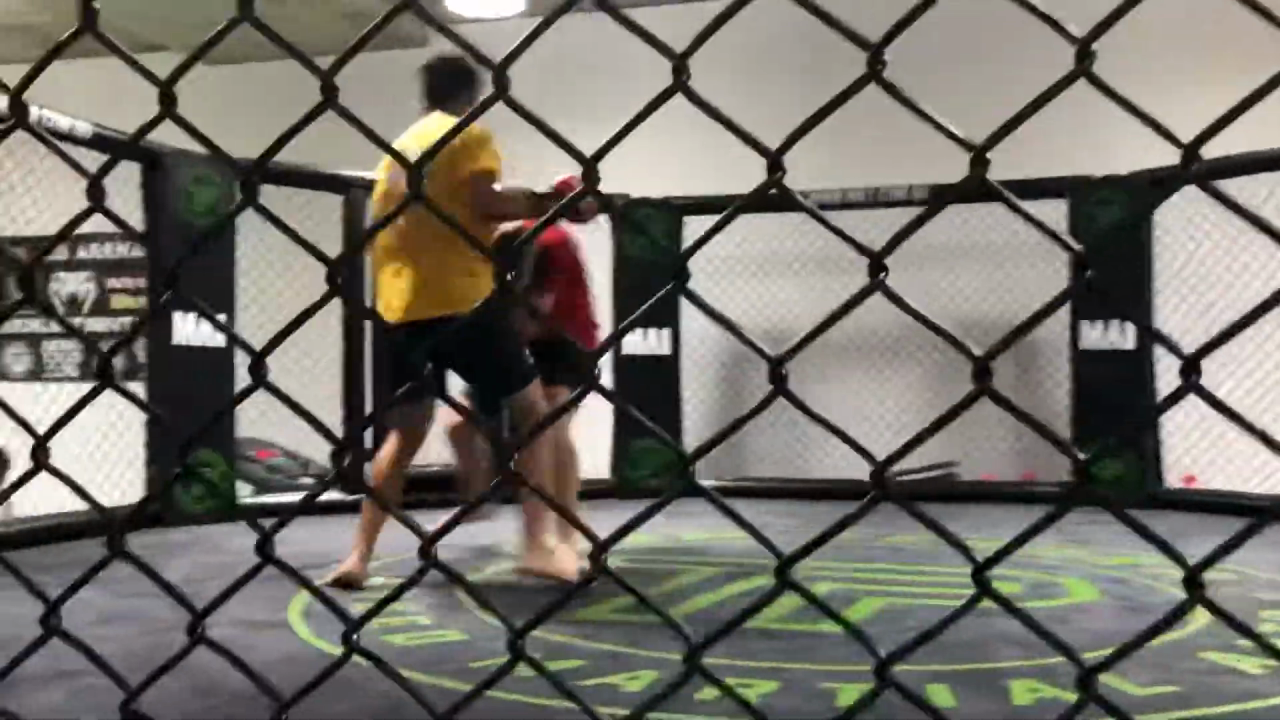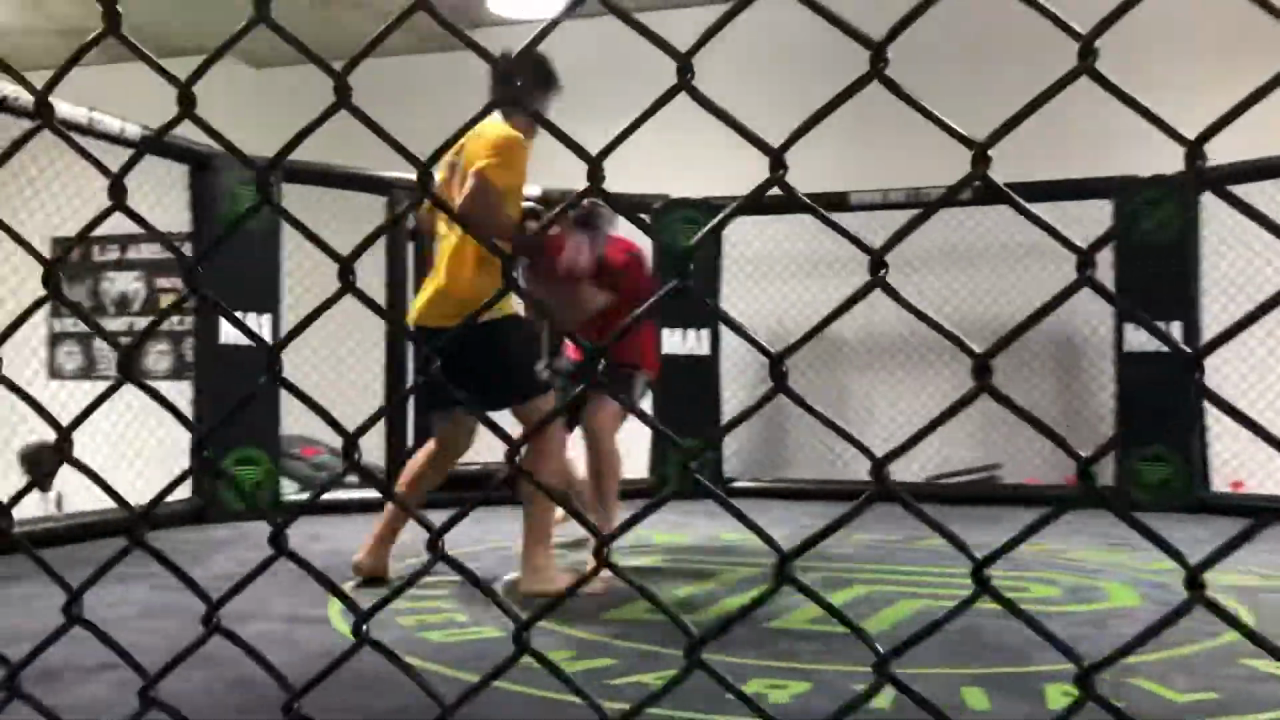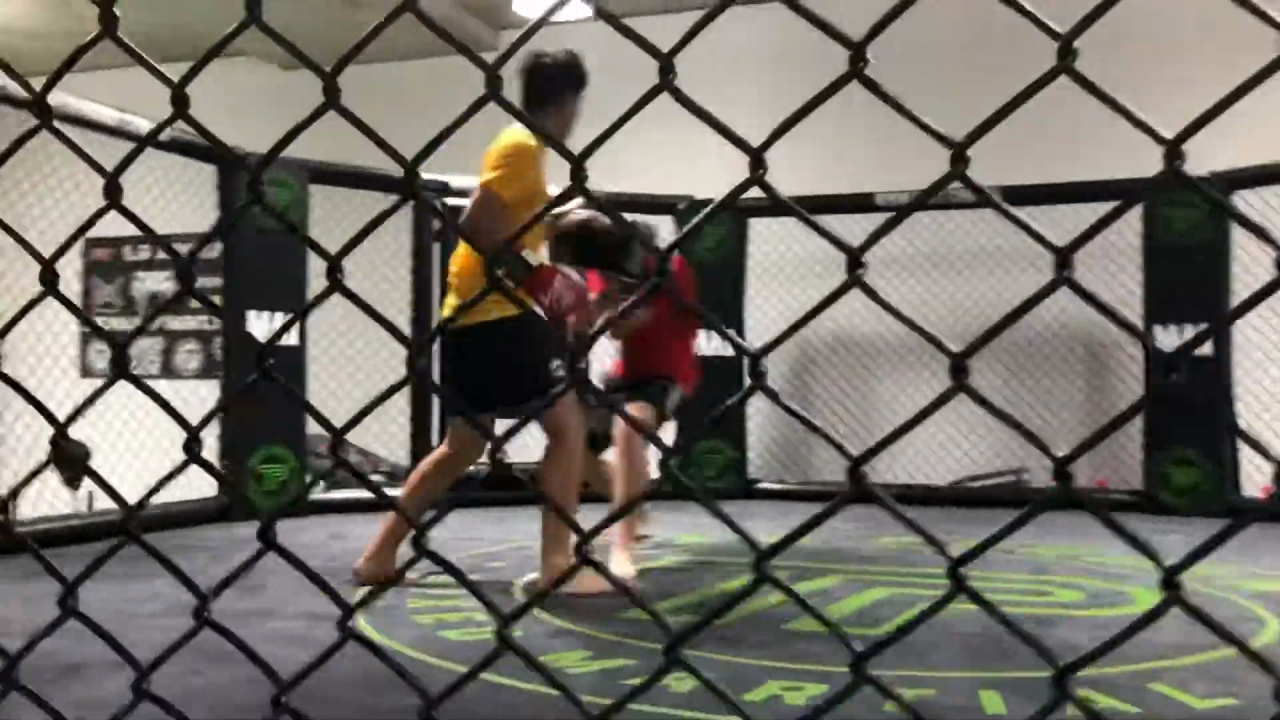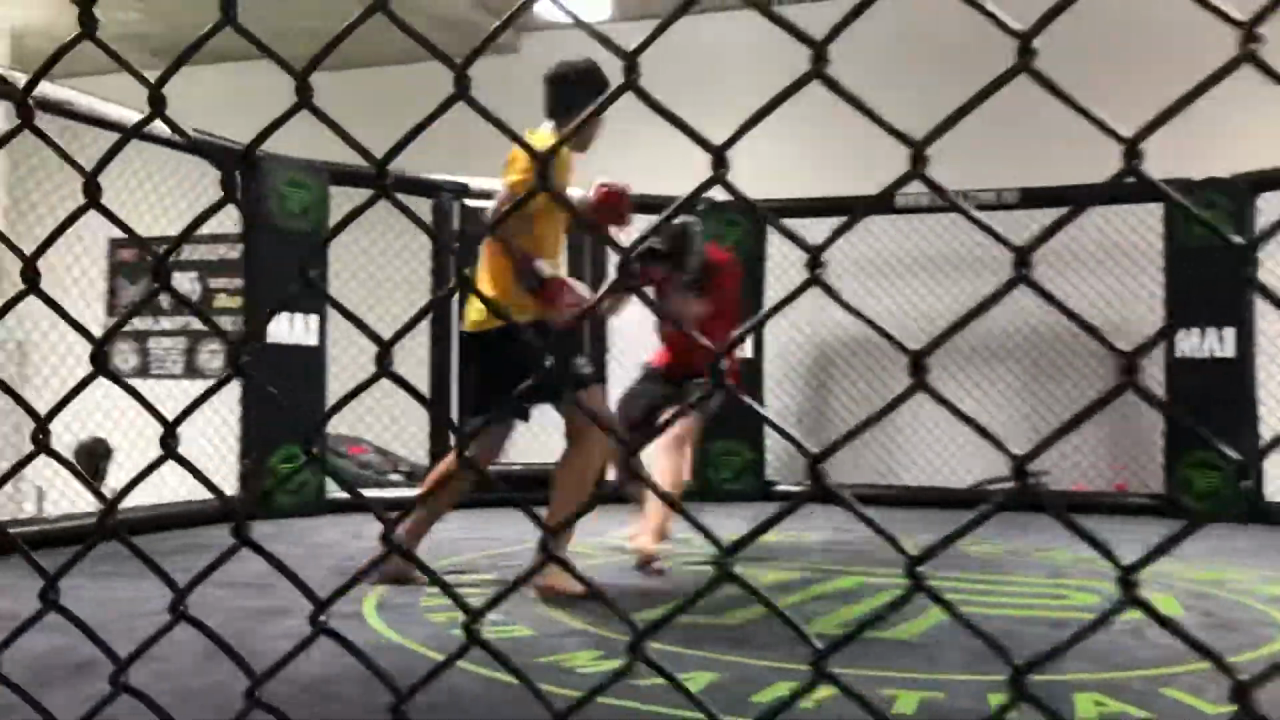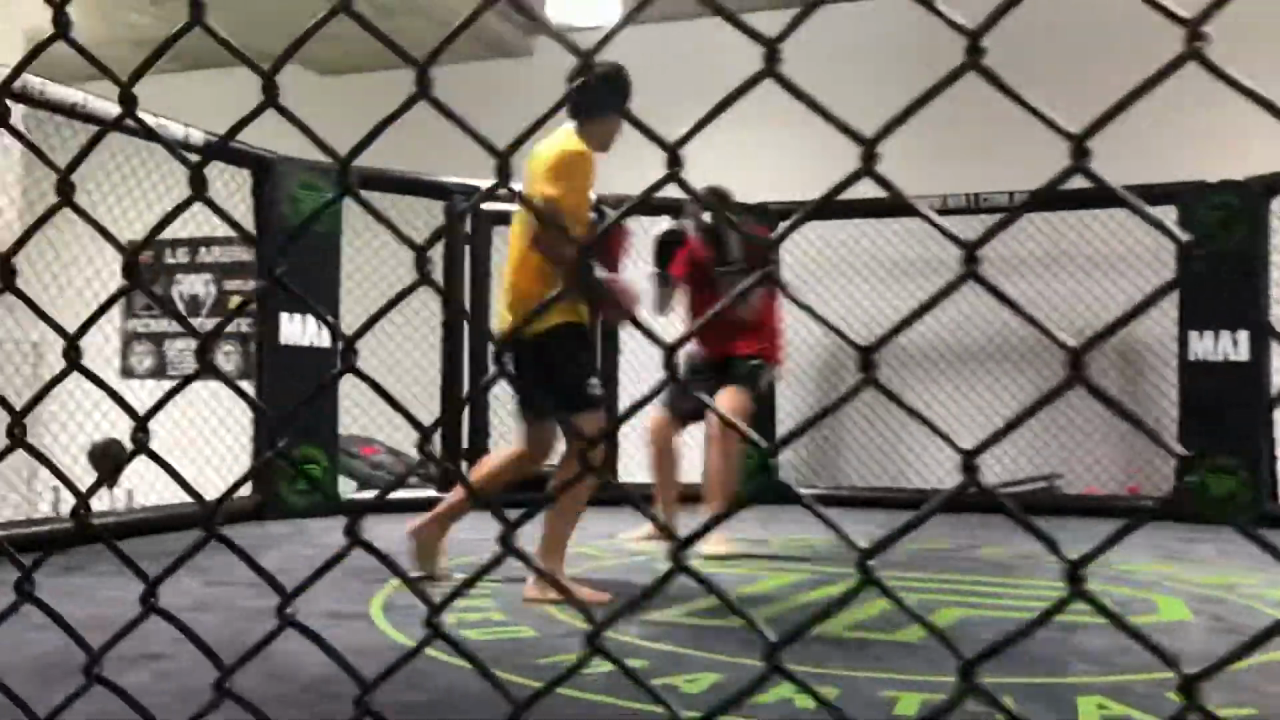
dt=0.1s
person 1, frame 1
left shoulder: (395, 151)
right shoulder: (469, 137)
left elbow: (384, 228)
right elbow: (486, 203)
right wrist: (552, 203)
left hip: (404, 308)
right hip: (464, 303)
left knee: (405, 432)
right knee: (534, 412)
left ankle: (360, 557)
right ankle: (539, 546)
person 1, frame 2
left shoulder: (466, 142)
right shoulder: (507, 140)
left elbow: (428, 218)
right elbow: (478, 211)
right wrist: (538, 246)
left hip: (437, 311)
right hip: (480, 309)
left knee: (448, 440)
right knee: (547, 424)
left ankle: (374, 553)
right ankle: (538, 563)
person 1, frame 3
left shoulder: (518, 146)
right shoulder: (521, 148)
right elbow: (478, 220)
right wrist: (529, 272)
left hip: (471, 314)
right hip: (492, 312)
left knee: (461, 446)
right knee: (567, 422)
left ankle: (378, 555)
right ankle: (559, 564)
person 1, frame 4
left shoulder: (542, 150)
right shoulder: (548, 151)
right elbow: (503, 223)
left wrist: (586, 209)
right wrist: (542, 285)
left hip: (497, 317)
right hip: (515, 317)
left knee: (482, 447)
right knee: (593, 423)
left ankle: (398, 549)
right ankle: (553, 563)
person 1, frame 5
left shoulder: (554, 148)
right shoulder: (574, 154)
right elbow: (546, 230)
right wrist: (598, 284)
left hip: (528, 316)
right hip: (552, 315)
left knee: (537, 444)
right knee: (588, 438)
left ankle: (435, 525)
right ankle: (548, 575)
person 2, frame 1
left shoulder: (554, 245)
left elbow: (532, 323)
left hip: (567, 340)
right hip: (519, 339)
left knee: (551, 423)
right knee: (464, 426)
left ankle: (568, 535)
right ankle: (473, 498)
person 2, frame 2
left shoulder: (623, 258)
right shoulder: (556, 247)
left hip: (627, 358)
right hip: (582, 355)
left knee: (598, 425)
left ankle: (603, 536)
right ankle: (582, 500)
person 2, frame 3
left shoulder: (674, 273)
right shoulder: (609, 270)
left elbow: (621, 324)
left hip: (667, 375)
right hip: (626, 372)
left knee: (628, 432)
left ankle: (622, 546)
right ankle: (632, 524)
person 2, frame 4
left shoulder: (722, 265)
right shoulder: (657, 256)
left elbow: (687, 317)
left hip: (709, 371)
right hip: (666, 366)
left knee: (677, 436)
left ankle: (650, 537)
right ankle: (651, 517)
person 2, frame 5
left shoulder: (754, 246)
right shoulder: (689, 246)
left elbow: (746, 311)
right elbow: (663, 303)
left wrist: (727, 260)
right wrist: (664, 265)
left hip: (753, 355)
right hip: (708, 355)
left knee: (725, 414)
right knee: (659, 427)
right ankle: (664, 517)
